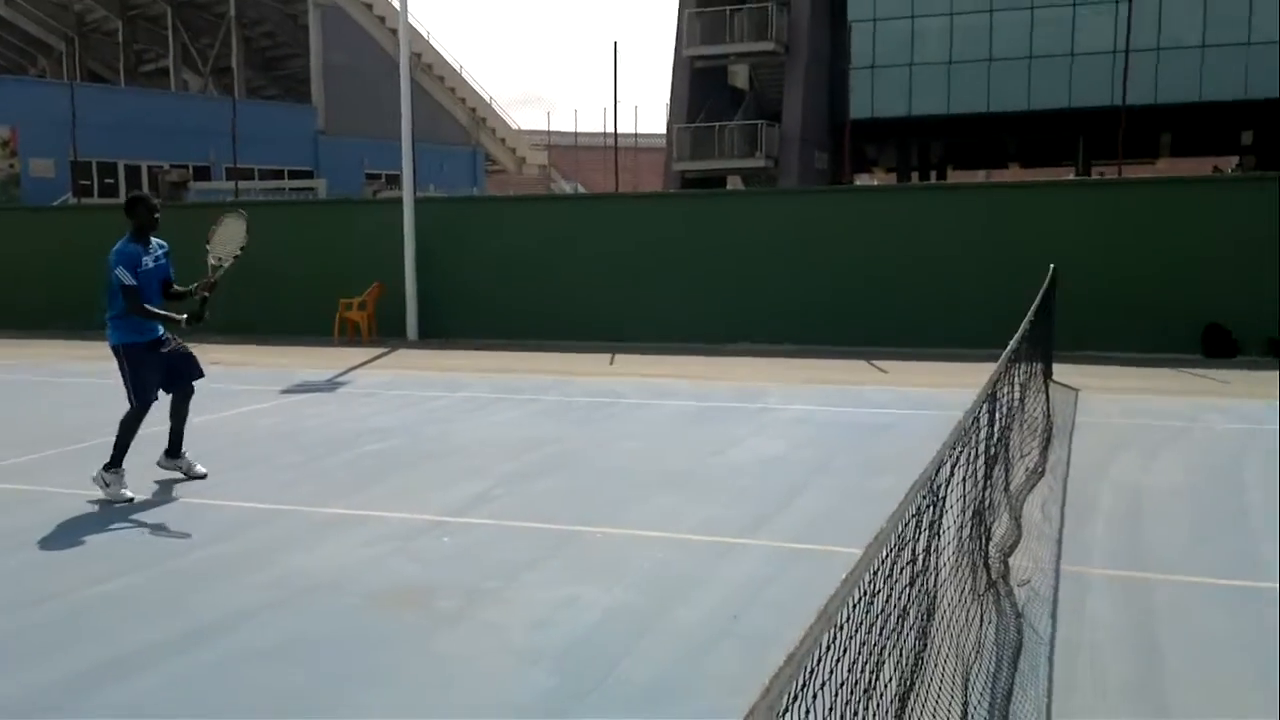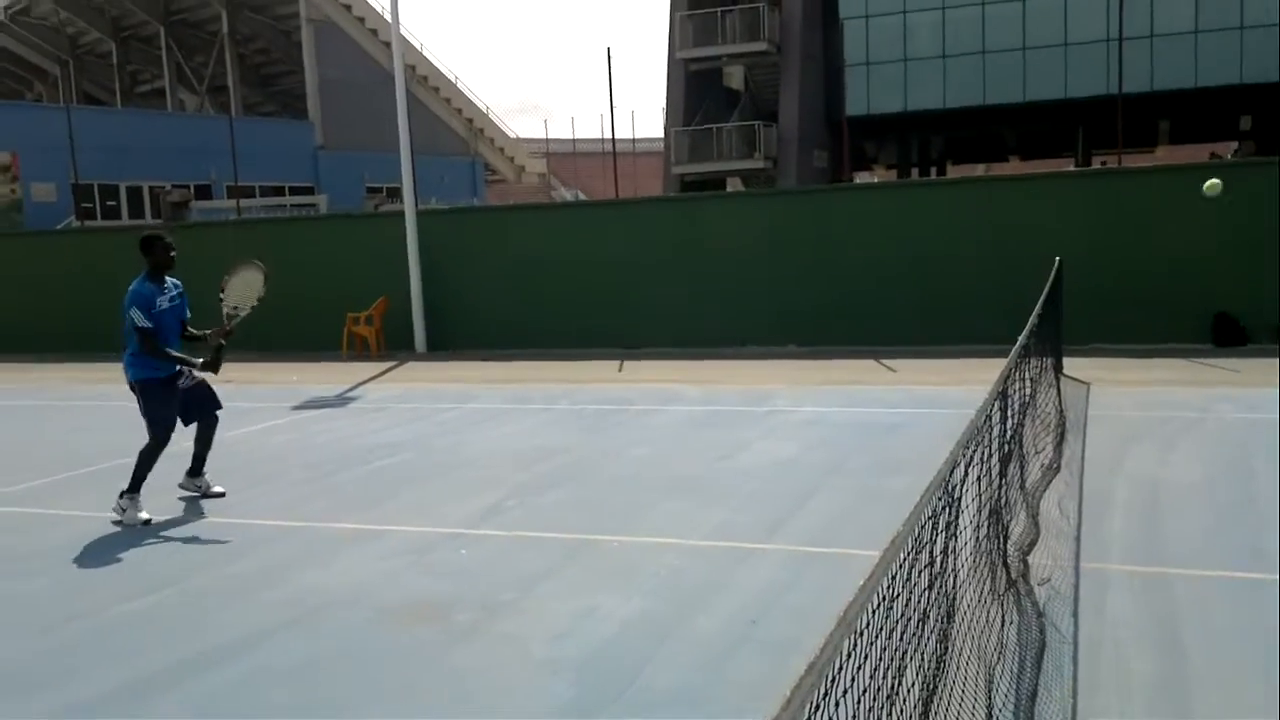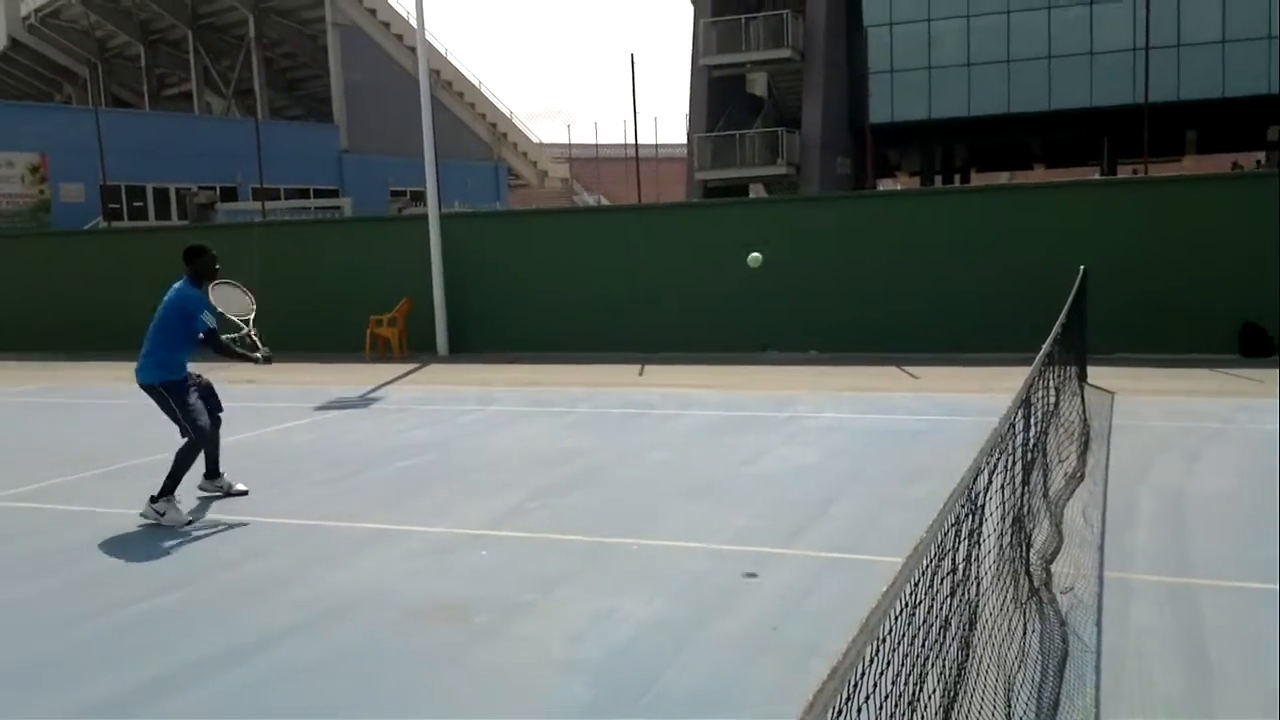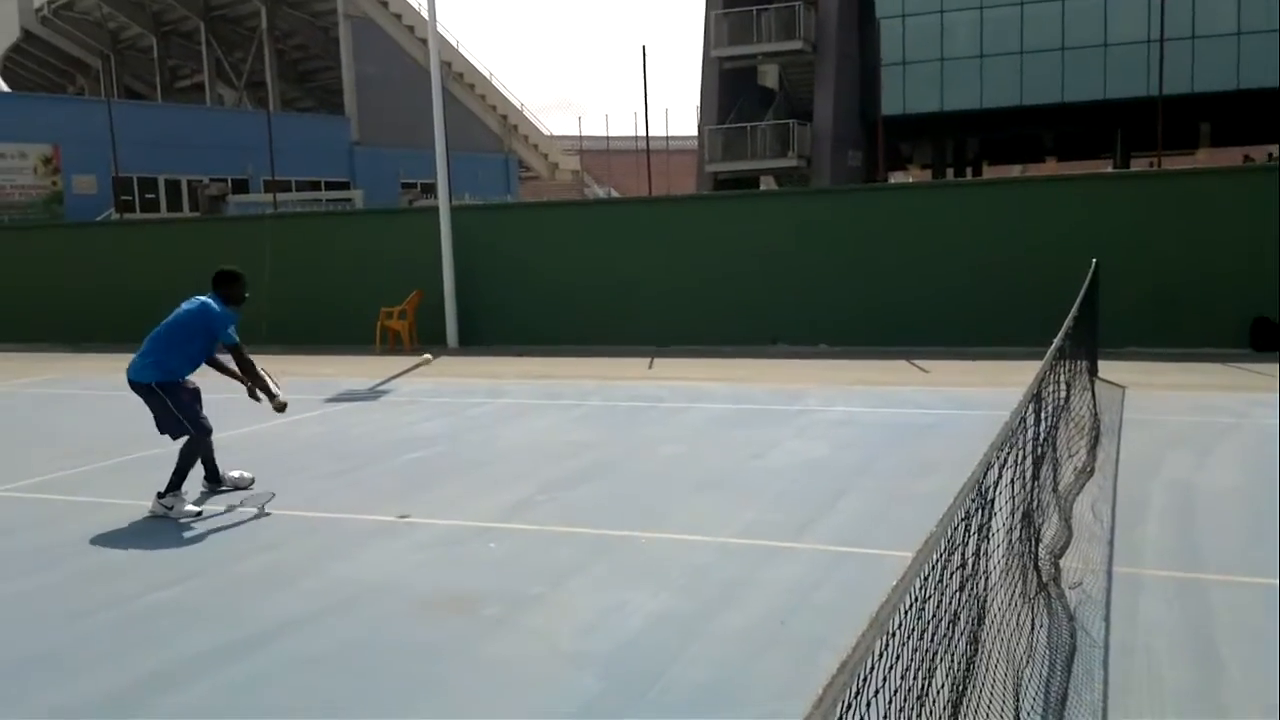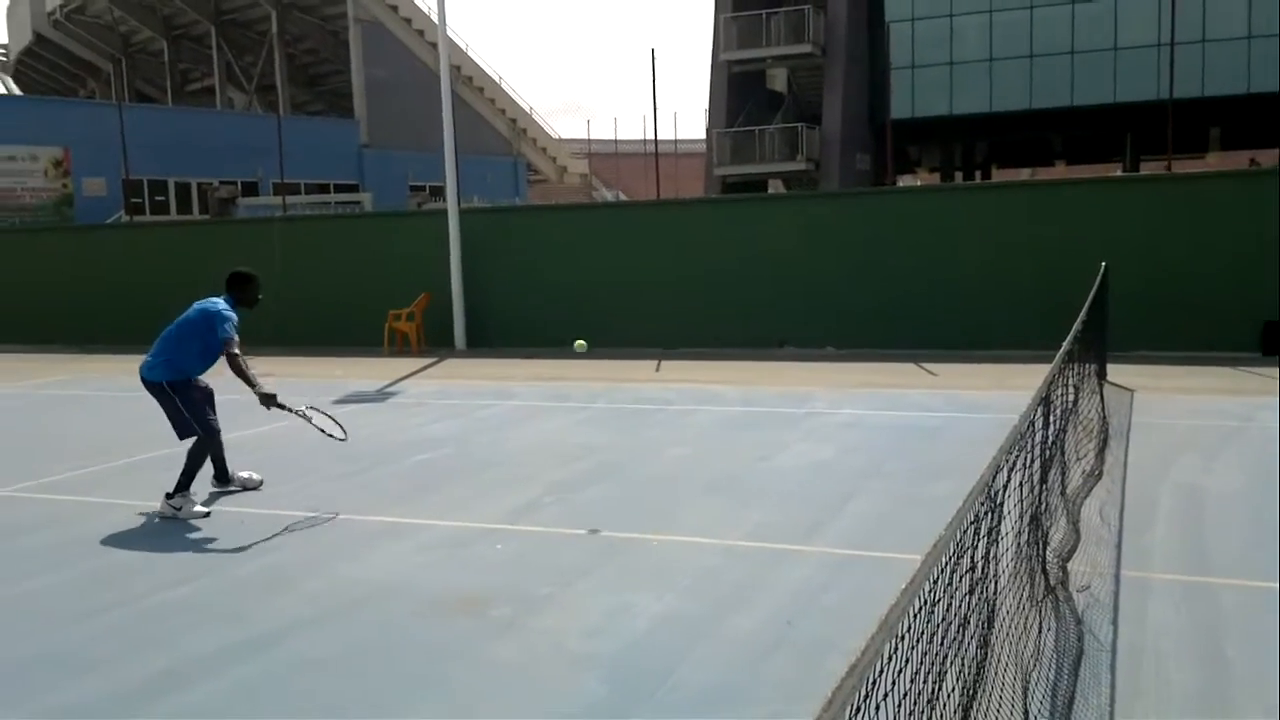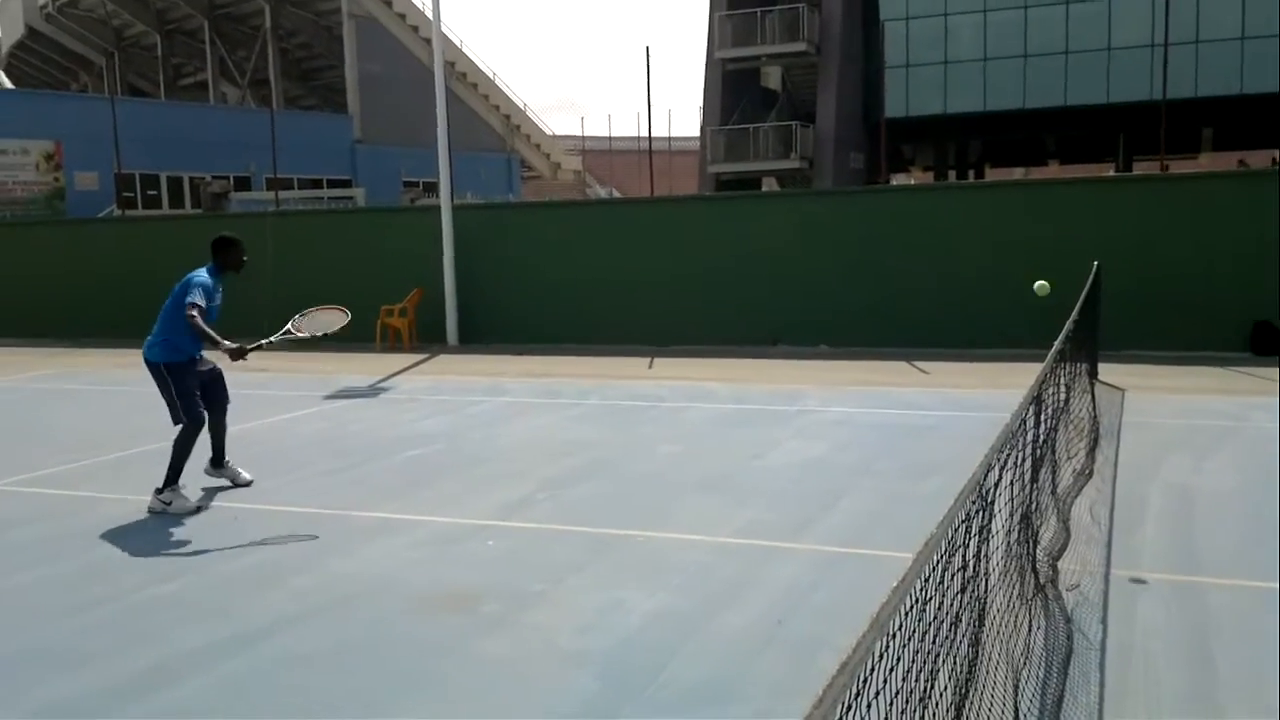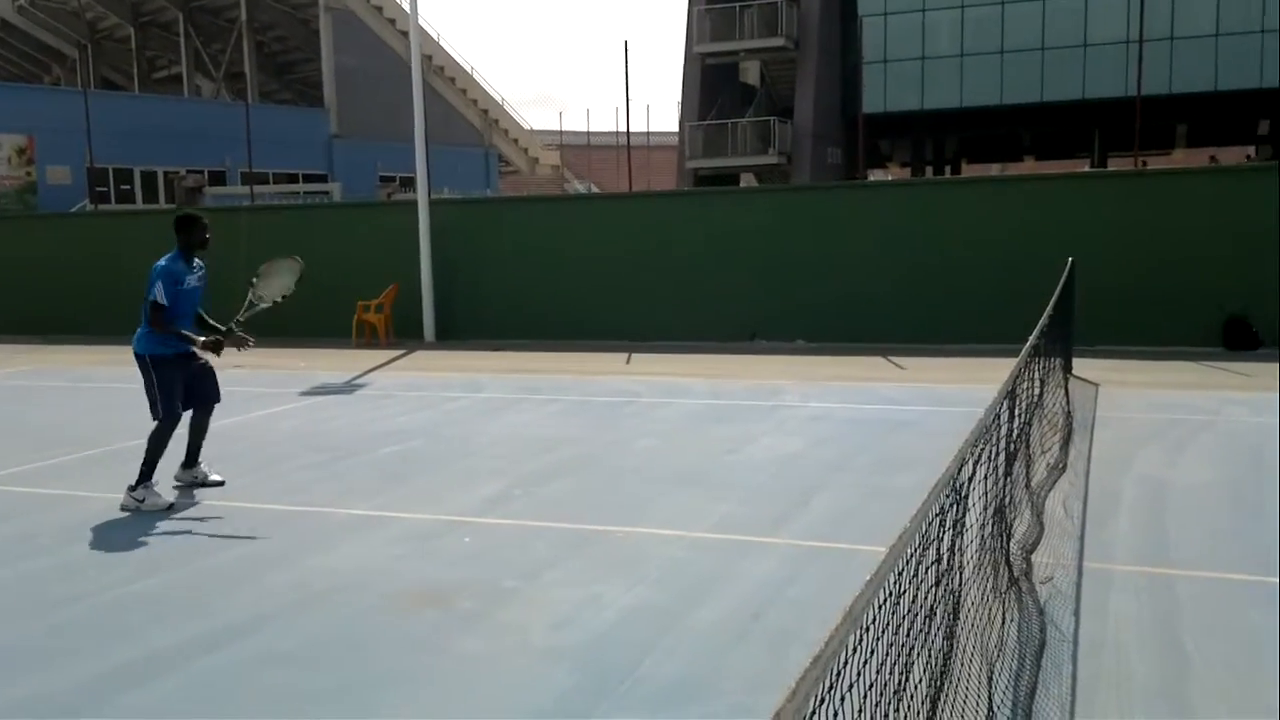
dt=0.2s
person 1, frame 1
left shoulder: (161, 248)
right shoulder: (123, 254)
left elbow: (168, 291)
right elbow: (134, 304)
left wrist: (194, 290)
right wrist: (180, 320)
left hip: (158, 335)
right hip: (130, 339)
left knee: (185, 385)
right knee: (142, 404)
left ankle: (174, 455)
right ankle: (111, 472)
person 1, frame 2
left shoulder: (176, 287)
right shoulder: (140, 295)
right elbow: (150, 346)
left wrist: (209, 336)
right wrist: (196, 364)
left hip: (174, 371)
right hip: (148, 375)
left knee: (209, 417)
right knee: (161, 435)
left ankle: (194, 477)
right ankle: (128, 497)
person 1, frame 3
left shoulder: (185, 290)
right shoulder: (194, 297)
right elbow: (216, 344)
left wrist: (227, 343)
right wrist: (256, 357)
left hip: (170, 372)
right hip: (159, 376)
left knee: (212, 418)
right knee: (200, 433)
left ankle: (212, 478)
right ankle: (160, 501)
person 1, frame 4
left shoulder: (203, 305)
right shoulder: (220, 315)
right elbow: (243, 361)
left wrist: (241, 378)
right wrist: (273, 397)
left hip: (159, 373)
right hip: (152, 377)
left knee: (198, 422)
right knee: (200, 431)
left ankle: (214, 477)
right ankle: (168, 497)
person 1, frame 5
left shoulder: (215, 306)
right shoulder: (224, 314)
right elbow: (234, 356)
right wrist: (258, 390)
left hip: (178, 372)
right hip: (164, 376)
left knee: (209, 416)
right knee: (208, 432)
left ankle: (223, 477)
right ankle: (176, 498)
person 1, frame 6
left shoulder: (213, 281)
right shoulder: (201, 282)
right elbow: (192, 319)
right wrist: (224, 344)
left hip: (188, 355)
right hip: (167, 358)
left knee: (218, 404)
right knee: (194, 421)
left ankle: (218, 465)
right ankle: (165, 492)
person 1, frame 7
left shoulder: (199, 268)
right shoulder: (165, 270)
right elbow: (155, 321)
left wrist: (225, 332)
right wrist: (197, 341)
left hip: (184, 351)
right hip: (156, 353)
left knee: (205, 404)
right knee: (169, 417)
left ankle: (190, 468)
right ankle: (139, 489)
